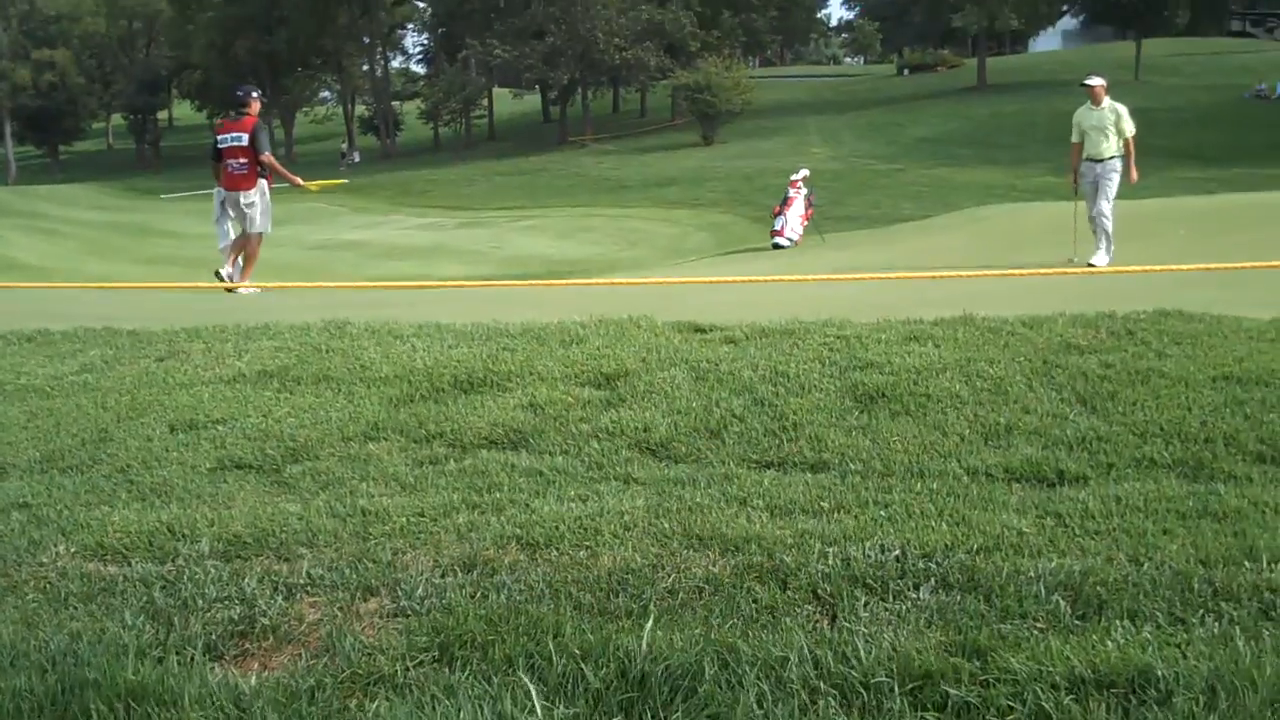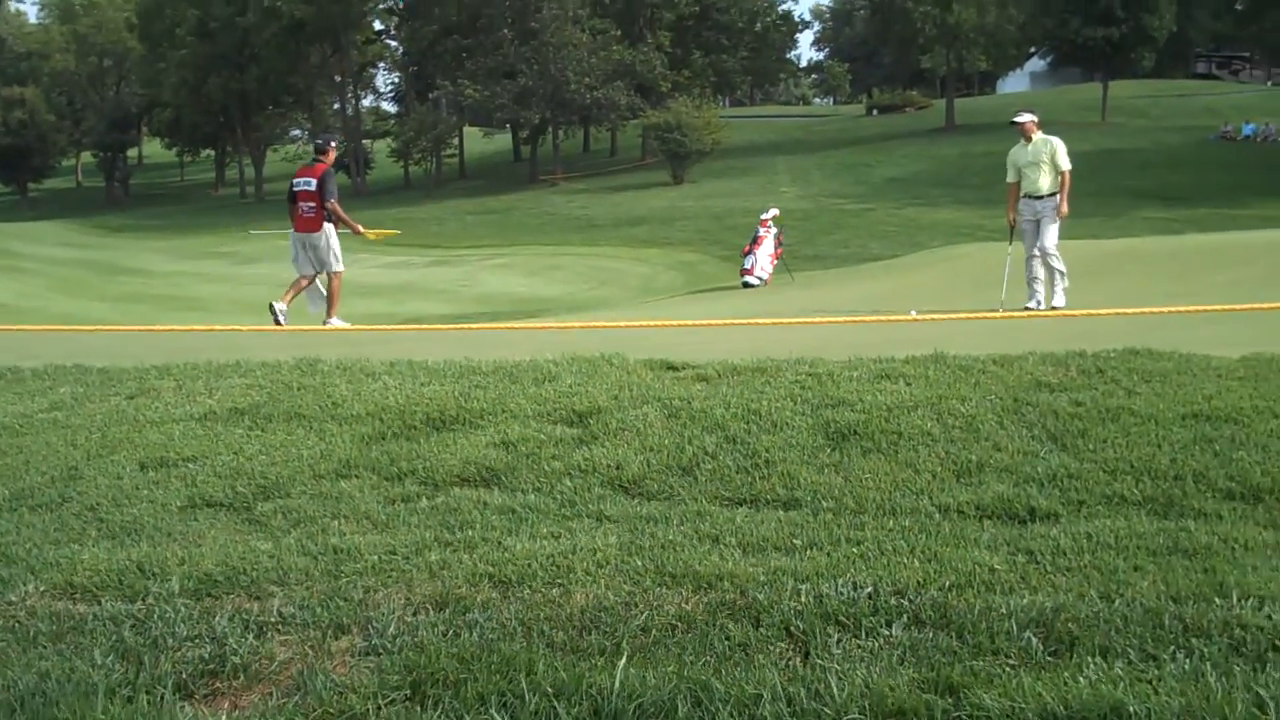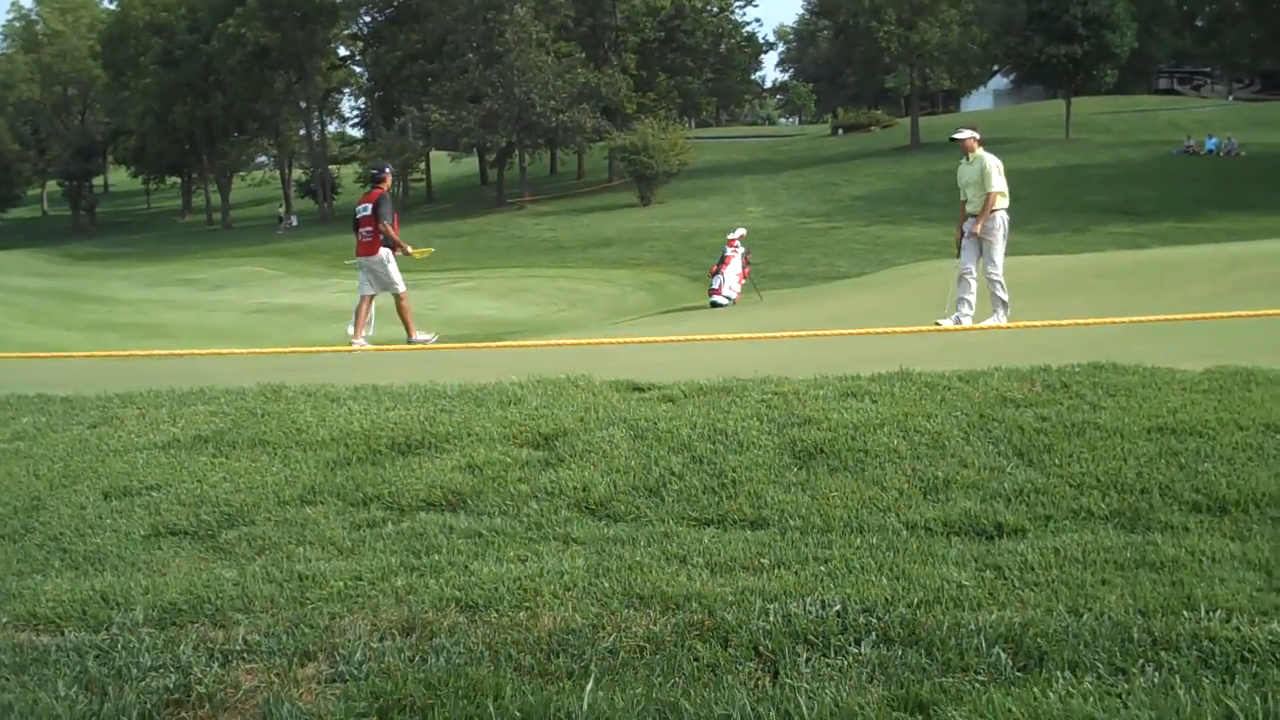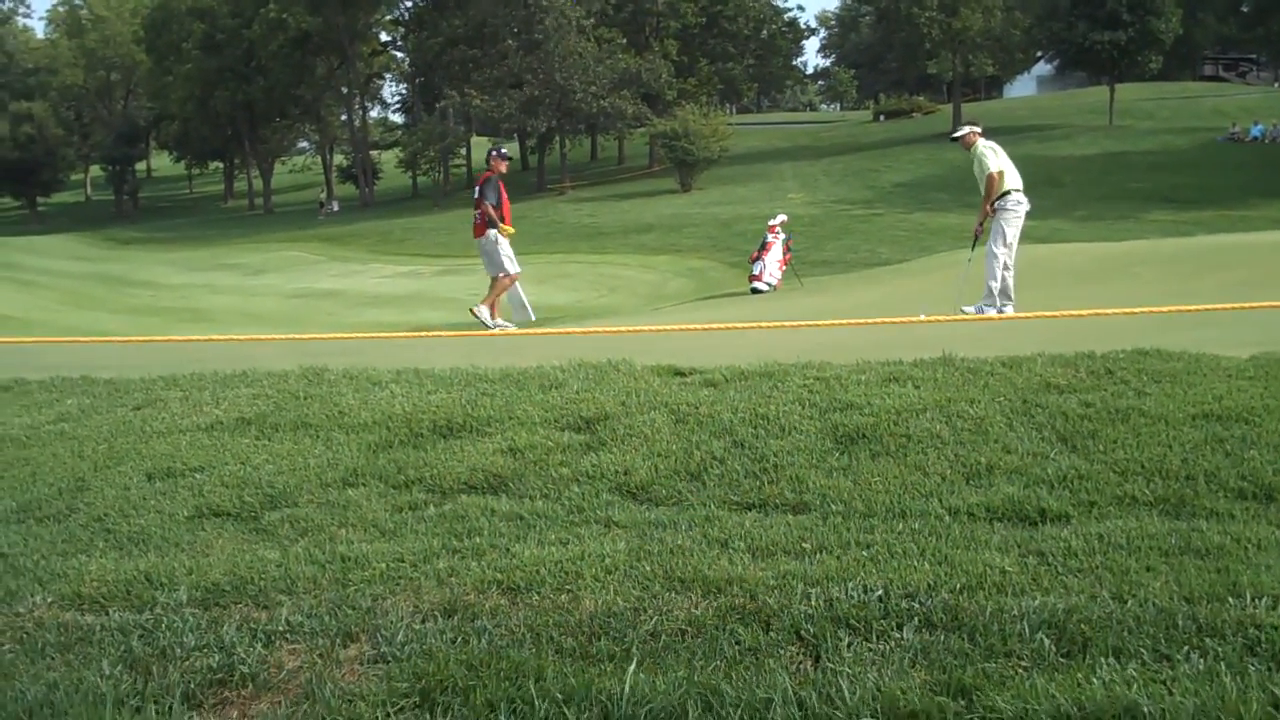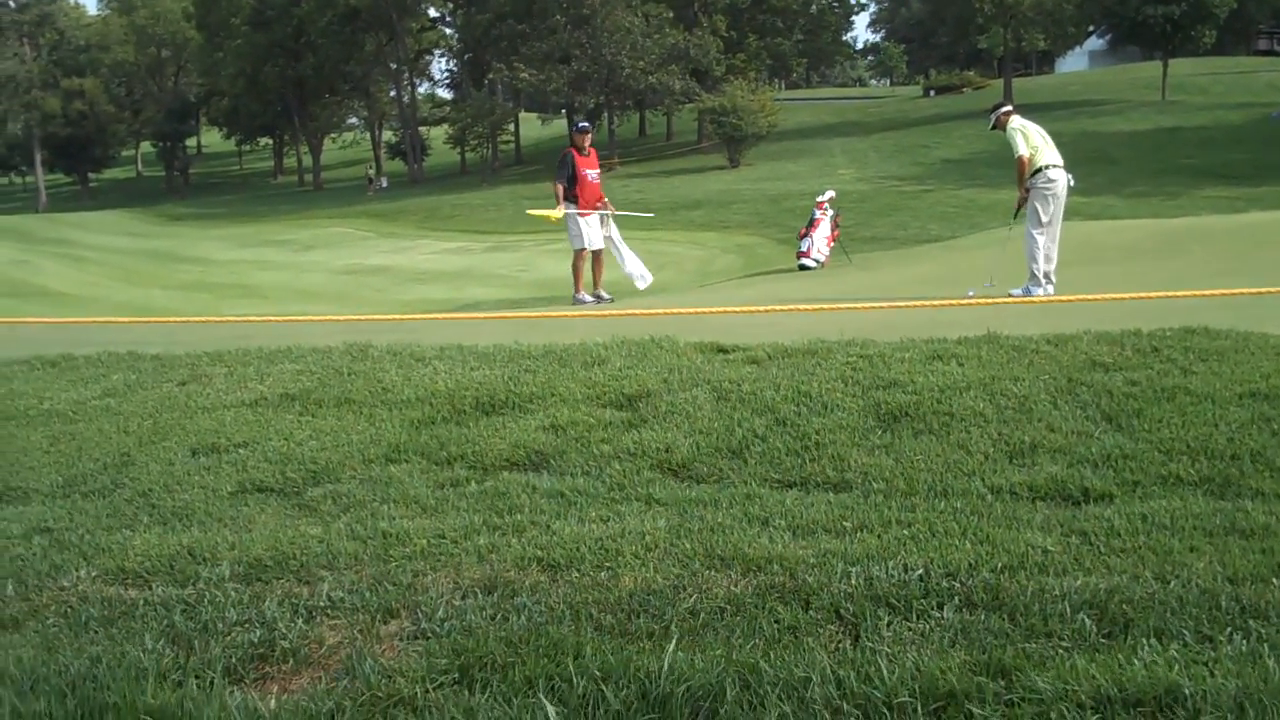
dt=1s
person 1, frame 1
left shoulder: (1117, 110)
right shoulder: (1080, 114)
left elbow: (1128, 140)
right elbow: (1077, 144)
left wrist: (1132, 167)
right wrist: (1073, 170)
left hip: (1110, 164)
right hip: (1088, 165)
left knee: (1103, 210)
right knee: (1093, 213)
left ankle: (1102, 254)
right ankle: (1106, 249)
person 1, frame 2
left shoulder: (1052, 143)
right shoulder: (1014, 152)
left elbow: (1065, 173)
right elbow: (1013, 183)
left wrist: (1063, 201)
right wrist: (1010, 210)
left hip: (1050, 202)
right hip: (1027, 204)
left knee: (1047, 246)
right knee: (1031, 252)
left ankle: (1059, 289)
right ankle: (1036, 297)
person 1, frame 3
left shoulder: (988, 162)
right shoulder: (962, 168)
left elbow: (992, 195)
left wrist: (979, 223)
right wrist: (959, 228)
left hip: (992, 219)
right hip: (971, 221)
left knee: (992, 271)
right knee: (966, 270)
left ankle: (1000, 314)
right ankle: (962, 315)
person 1, frame 4
left shoulder: (984, 148)
right shoulder: (978, 157)
left elbow: (993, 176)
right elbow: (987, 194)
left wrist: (986, 204)
right wrist: (980, 221)
left hip: (1010, 203)
right hip: (1003, 205)
left knee: (995, 253)
right knee: (1003, 256)
left ankle: (989, 305)
right ankle: (1005, 305)
person 1, frame 5
left shoulder: (1013, 127)
right shoulder: (1028, 125)
left elbow: (1023, 159)
left wrist: (1021, 186)
right wrist: (1026, 190)
left hip: (1046, 180)
right hip: (1059, 177)
left knee: (1035, 233)
right knee: (1050, 235)
left ankle: (1035, 285)
right ankle: (1047, 283)
person 2, frame 1
left shoulder: (222, 127)
right shoulder: (256, 125)
left elbow: (216, 161)
right elbow: (264, 158)
left wrist: (220, 183)
right wrist: (290, 178)
left hip: (230, 189)
right hip: (252, 187)
left knee: (246, 234)
right knee: (255, 235)
left ankle: (227, 267)
right ankle: (243, 282)
person 2, frame 2
left shoulder: (299, 173)
right shoulder: (326, 172)
left elbow: (291, 204)
right elbow: (330, 204)
left wrist: (297, 224)
right wrist: (351, 225)
left hip: (301, 231)
right hip: (321, 229)
left knee: (308, 275)
right knee: (335, 273)
left ankle: (281, 304)
right ankle: (331, 319)
person 2, frame 3
left shoulder: (362, 200)
right shoulder: (382, 196)
left elbow: (356, 230)
right elbow: (383, 226)
right wrist: (403, 246)
left hip: (363, 255)
right hip: (380, 253)
left knee: (366, 297)
right knee: (401, 294)
left ankle: (357, 339)
right ankle: (413, 336)
person 2, frame 4
left shoulder: (488, 180)
right shoulder: (491, 179)
right elbow: (485, 205)
left wrist: (499, 228)
right wrist: (499, 225)
left hip: (484, 235)
right hip: (492, 234)
left knee: (497, 277)
right knee: (511, 275)
left ankle: (494, 319)
right ankle: (483, 307)
person 2, frame 5
left shoulder: (593, 154)
right shoulder: (569, 156)
right elbow: (559, 182)
left wrist: (605, 201)
right wrist: (560, 203)
left hip: (593, 211)
right hip: (576, 210)
left knee: (598, 250)
right knee: (581, 252)
left ankle: (597, 290)
right ankle: (578, 294)
